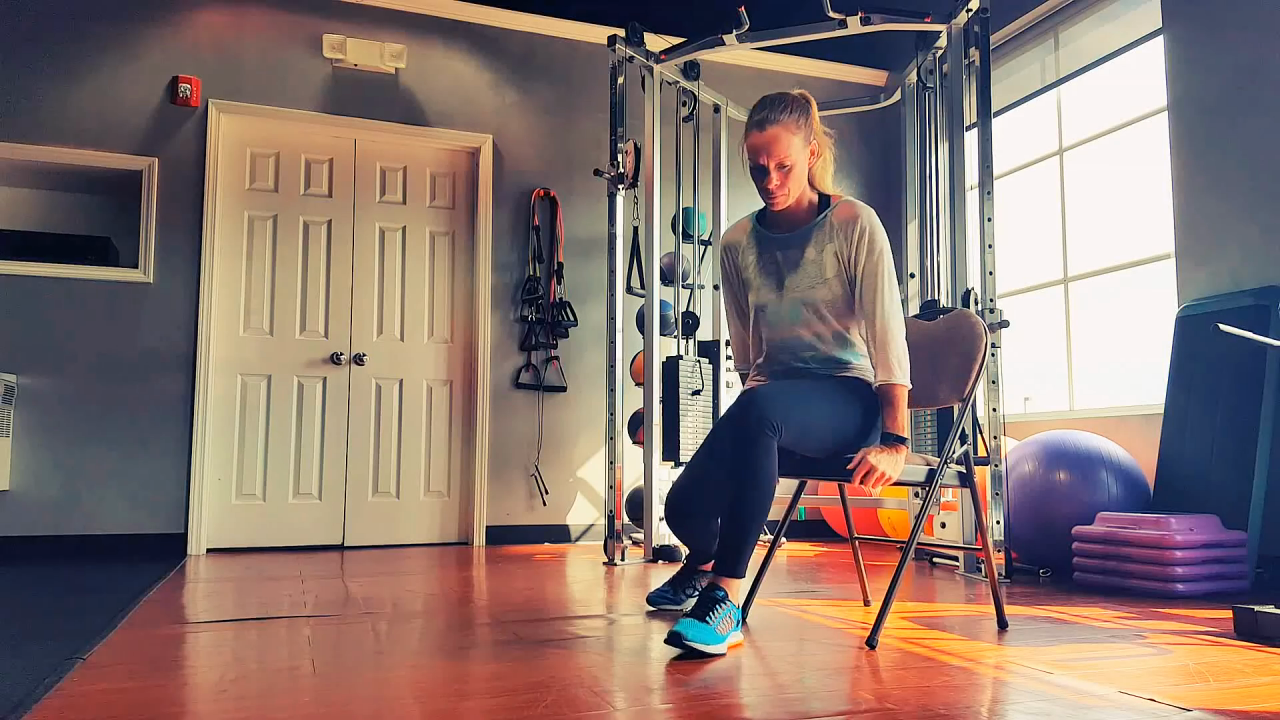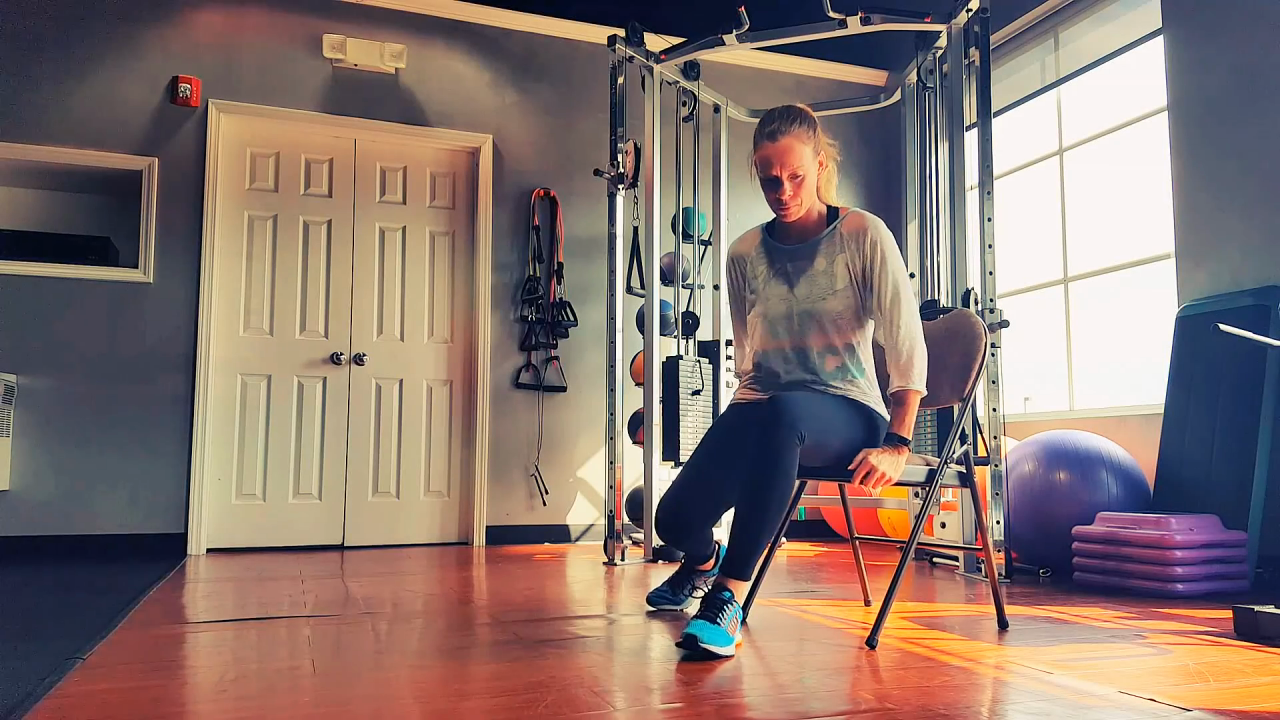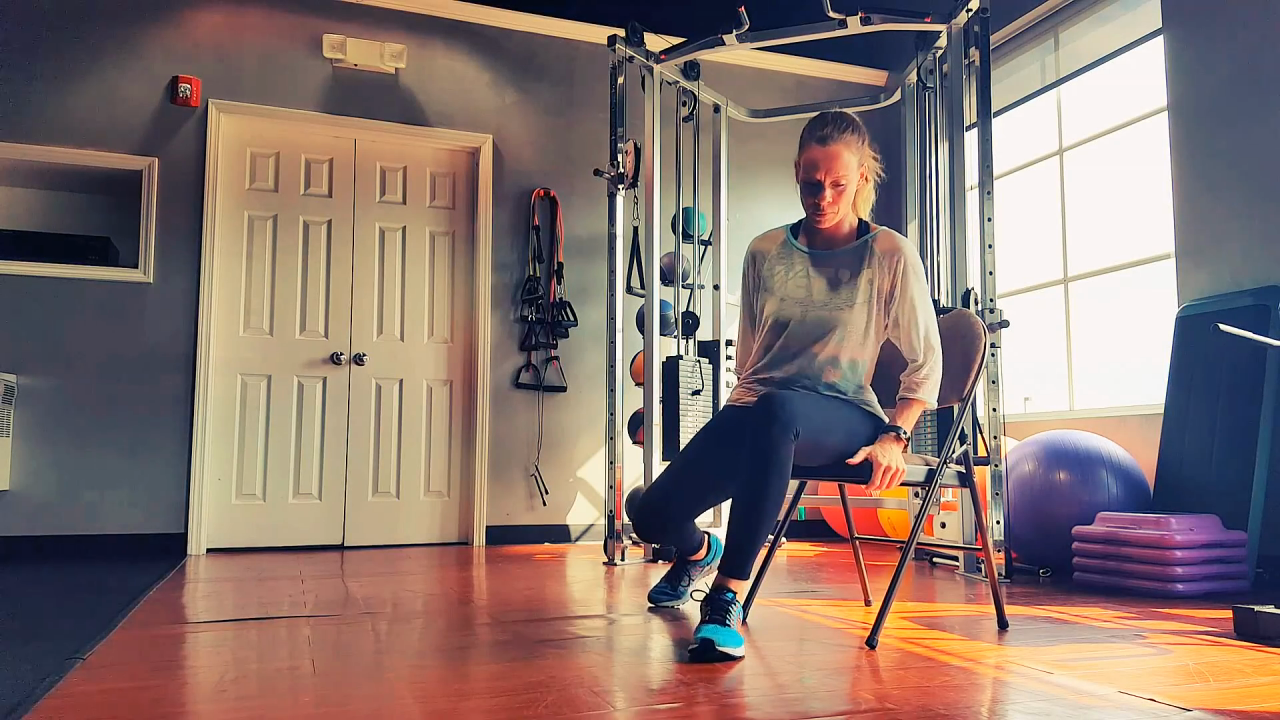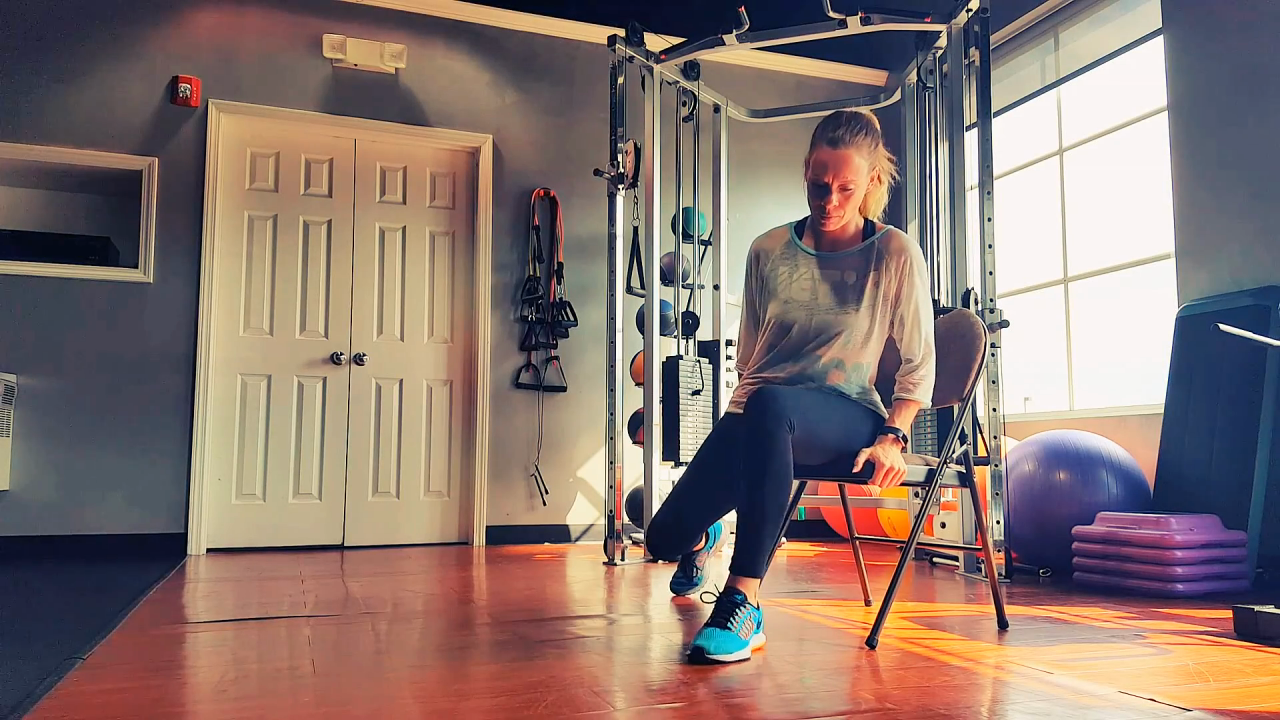
dt=0.3s
person 1, frame 1
left shoulder: (854, 224)
right shoulder: (737, 242)
left elbow: (887, 333)
left wrist: (894, 441)
right wrist: (747, 419)
left hip: (849, 399)
right hip: (773, 398)
left knee: (758, 410)
right knee: (685, 509)
left ankle: (724, 599)
right ankle: (705, 561)
person 1, frame 2
left shoulder: (864, 235)
right shoulder: (744, 253)
left elbow: (906, 344)
left wrist: (897, 443)
right wrist: (745, 434)
left hip: (845, 411)
right hip: (760, 405)
left knee: (783, 413)
right knee: (676, 518)
left ankle: (728, 598)
right ankle: (705, 562)
person 1, frame 3
left shoulder: (890, 255)
right shoulder: (765, 252)
left elbow: (925, 362)
left wrist: (894, 434)
right wrist: (744, 409)
left hip: (842, 418)
right hip: (754, 409)
left knee: (777, 412)
right knee: (651, 515)
left ankle: (727, 597)
right ankle: (700, 551)
person 1, frame 4
left shoulder: (896, 255)
right shoulder: (768, 250)
left elbow: (919, 362)
left wrist: (891, 434)
right wrist: (744, 421)
left hip: (844, 416)
right hip: (755, 413)
left knee: (770, 405)
right knee: (665, 537)
left ankle: (742, 602)
right ankle: (705, 538)
